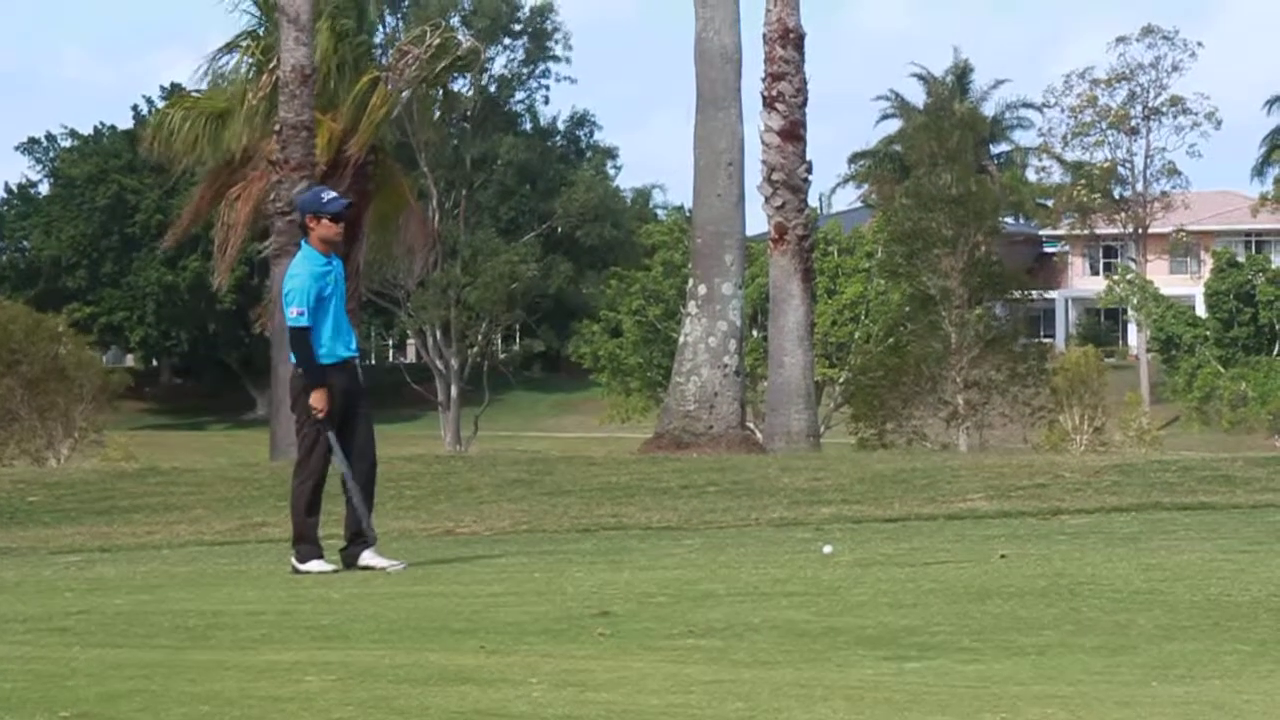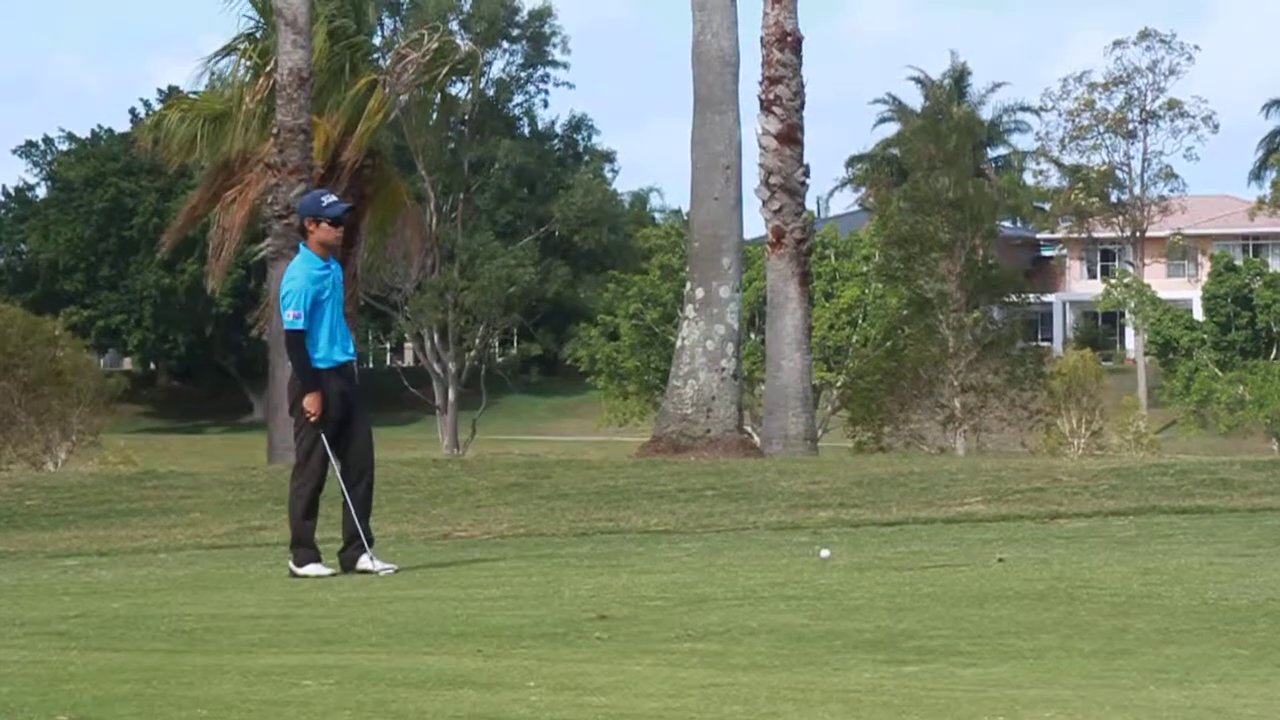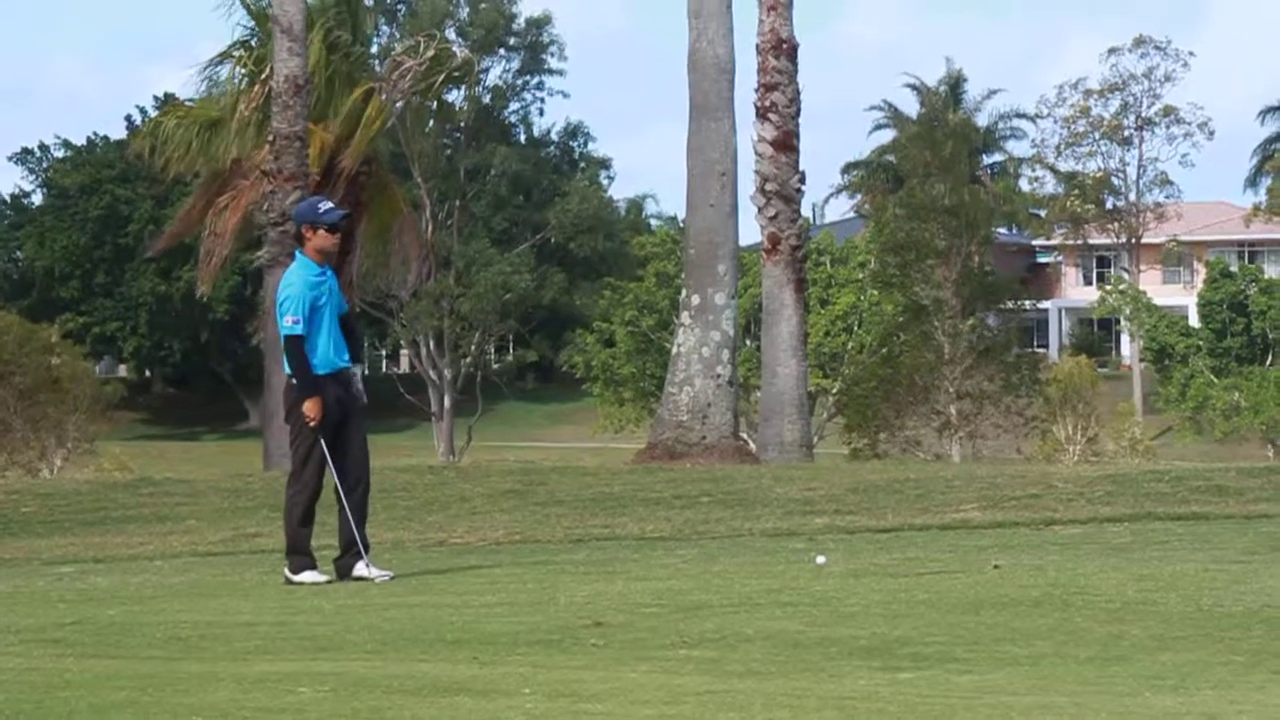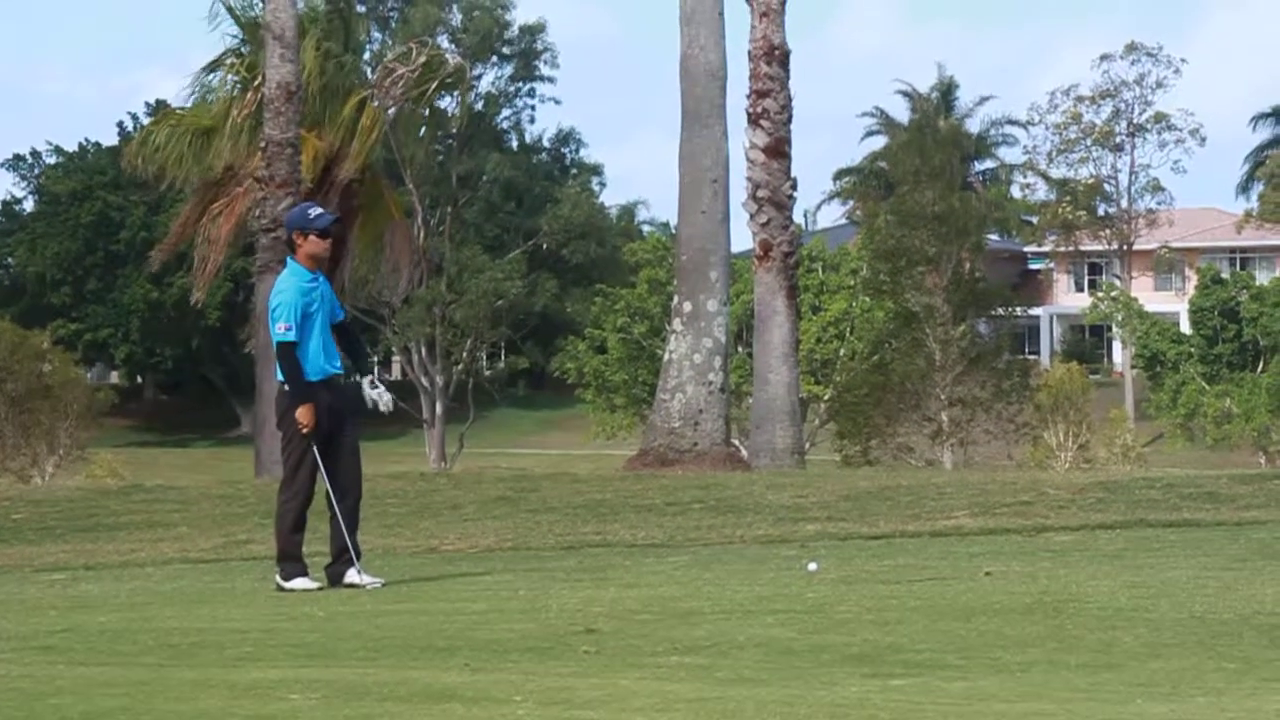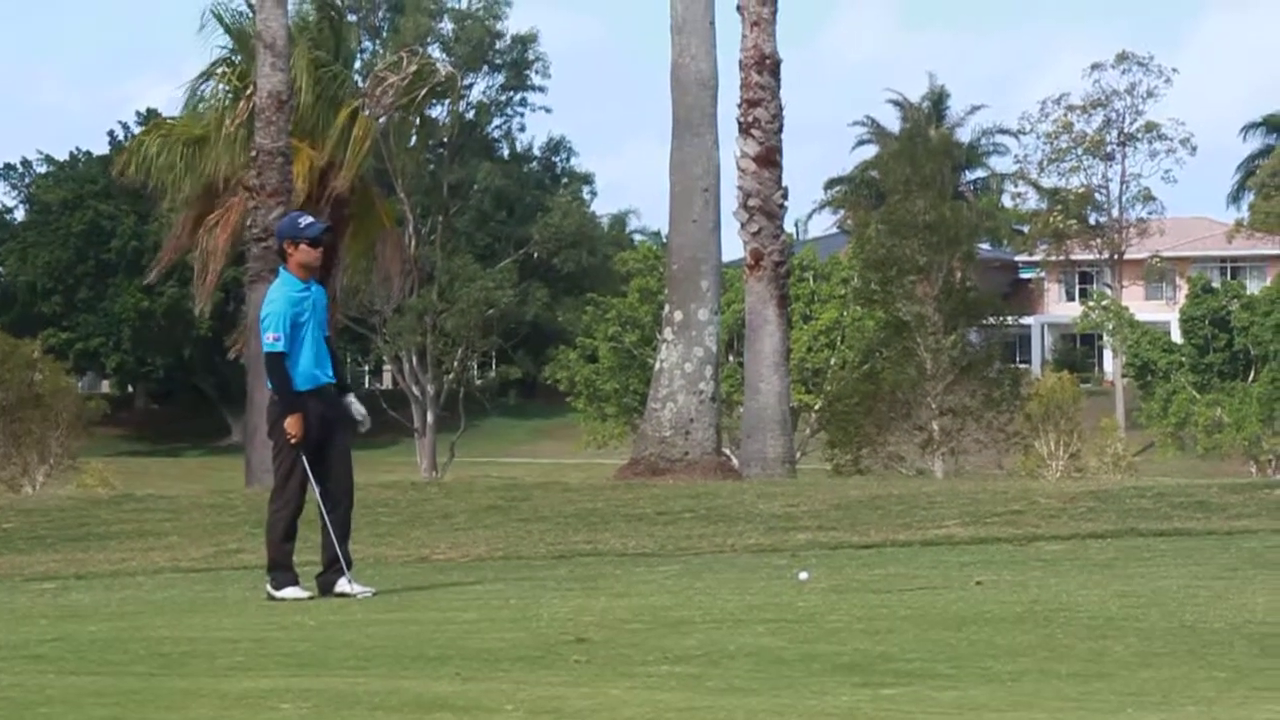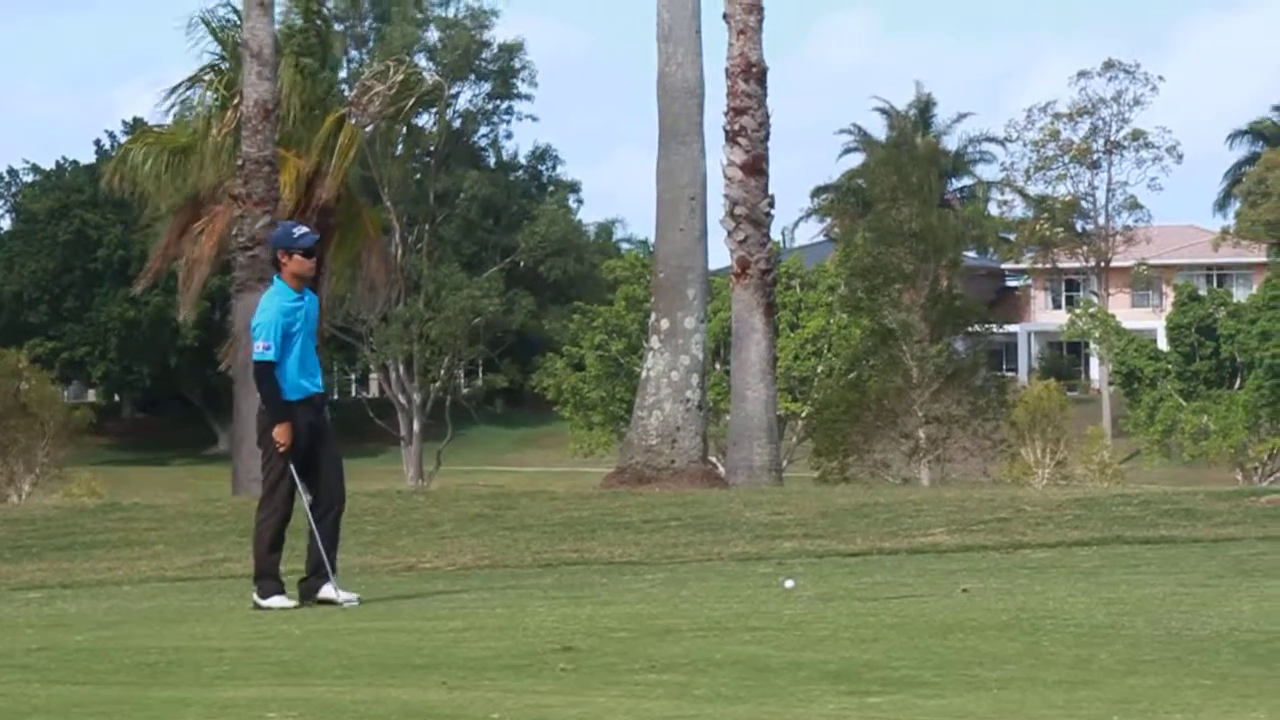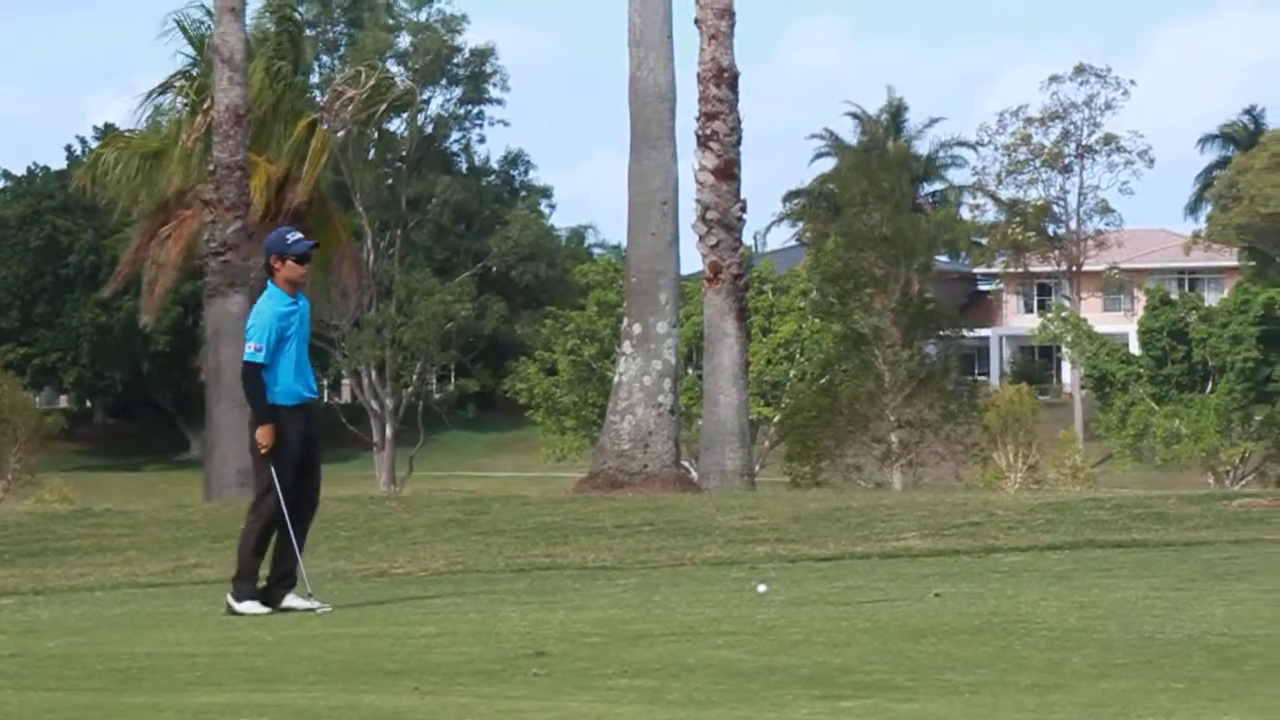
dt=0.3s
person 1, frame 1
left shoulder: (335, 263)
right shoulder: (303, 273)
right elbow: (298, 337)
right wrist: (315, 387)
left hip: (346, 372)
right hip: (317, 379)
left knee: (362, 462)
right knee: (313, 467)
left ankle: (359, 546)
right ankle: (305, 552)
person 1, frame 2
left shoulder: (334, 267)
right shoulder: (300, 276)
right elbow: (293, 339)
right wrist: (310, 390)
left hip: (344, 376)
right hip: (316, 382)
left knee: (360, 465)
right knee: (311, 471)
left ankle: (356, 550)
right ankle: (303, 555)
person 1, frame 3
left shoulder: (328, 274)
right shoulder: (297, 282)
right elbow: (292, 344)
left wrist: (355, 366)
right wrist: (310, 395)
left hip: (341, 383)
right hip: (311, 389)
left knee: (356, 472)
right knee: (307, 478)
left ankle: (352, 557)
right ankle: (298, 562)
person 1, frame 4
left shoulder: (322, 283)
right shoulder: (289, 288)
left elbow: (342, 330)
right elbow: (285, 351)
left wrist: (367, 374)
right wrist: (302, 402)
left hip: (334, 389)
right hip: (303, 394)
left knee: (347, 481)
right knee: (299, 486)
left ankle: (344, 565)
right ankle: (289, 569)
person 1, frame 5
left shoulder: (317, 292)
right shoulder: (281, 298)
right elbow: (274, 361)
left wrist: (346, 395)
right wrist: (291, 412)
left hip: (325, 399)
right hip: (295, 404)
left knee: (340, 489)
right knee: (289, 495)
left ankle: (334, 575)
right ankle: (280, 579)
person 1, frame 6
left shoulder: (310, 300)
right shoulder: (274, 307)
right elbow: (262, 370)
right wrist: (280, 421)
left hip: (312, 410)
right hip: (285, 414)
left knee: (331, 494)
right knee: (277, 504)
left ankle: (317, 581)
right ankle: (266, 588)
person 1, frame 7
left shoulder: (302, 305)
right shoulder: (268, 310)
right elbow: (251, 372)
right wrist: (264, 422)
left hip: (304, 415)
right hip: (277, 419)
left knee: (303, 506)
right knee: (269, 507)
left ankle: (280, 589)
right ankle: (243, 591)
